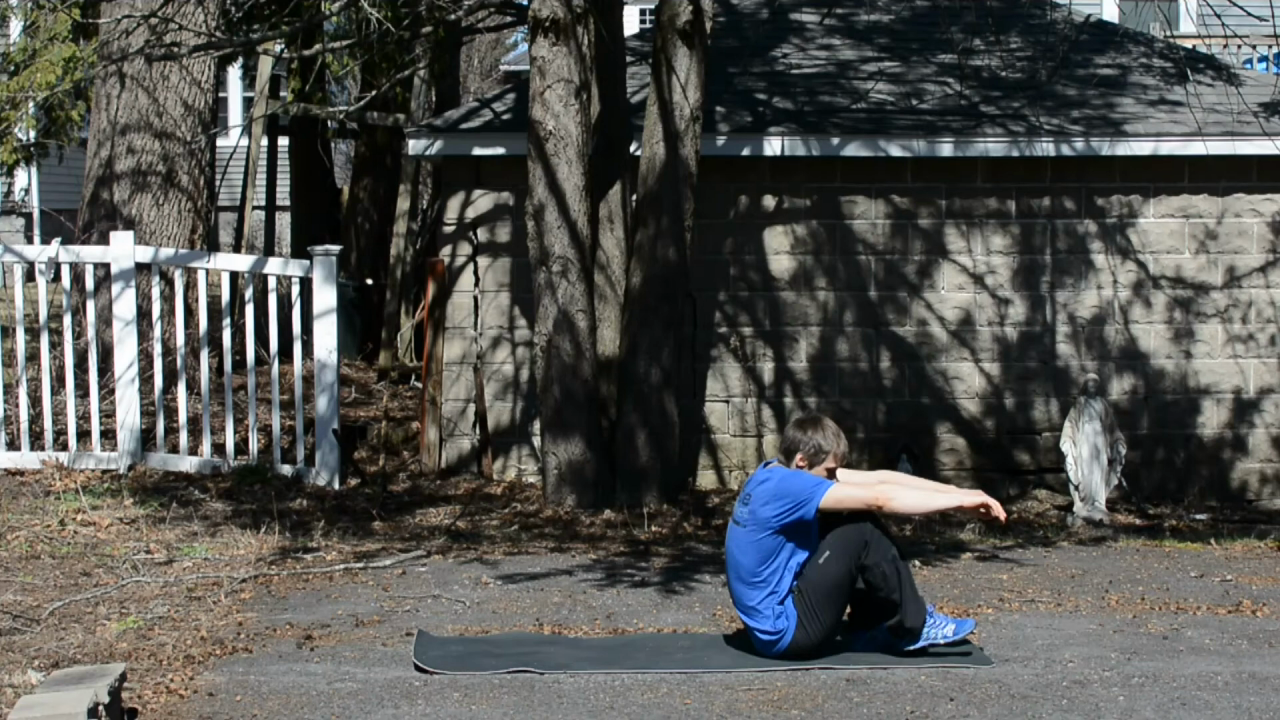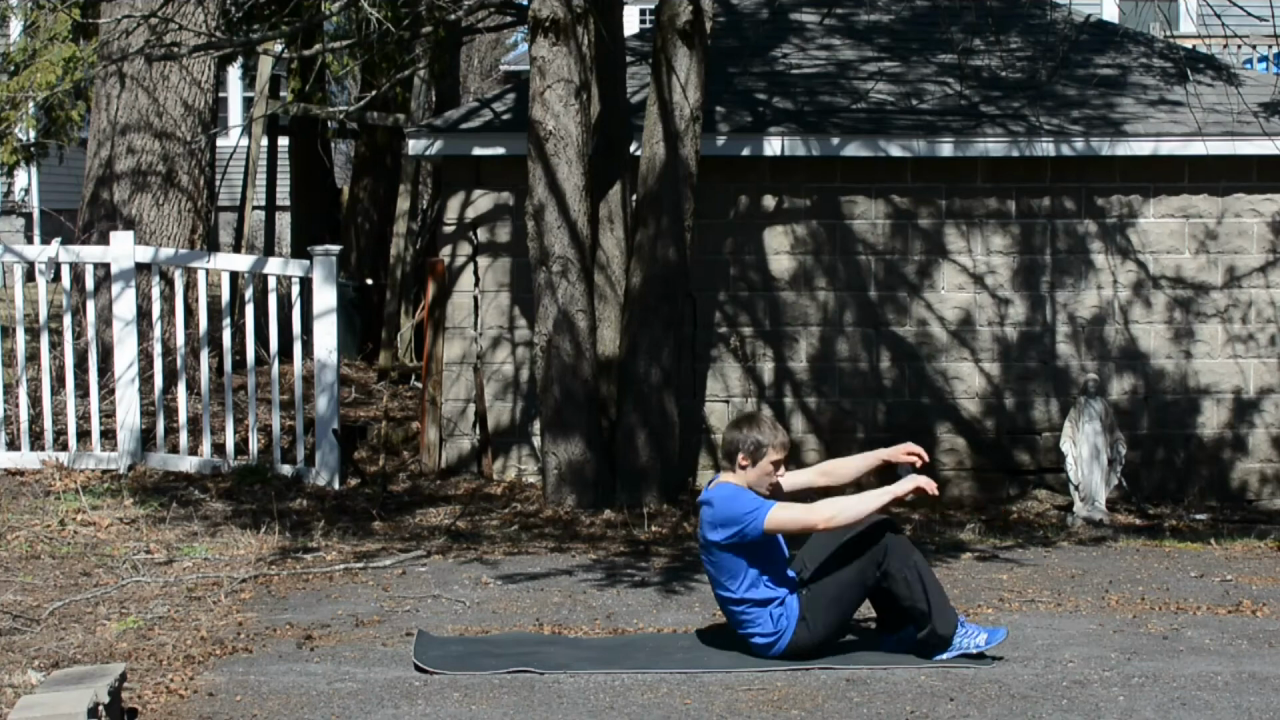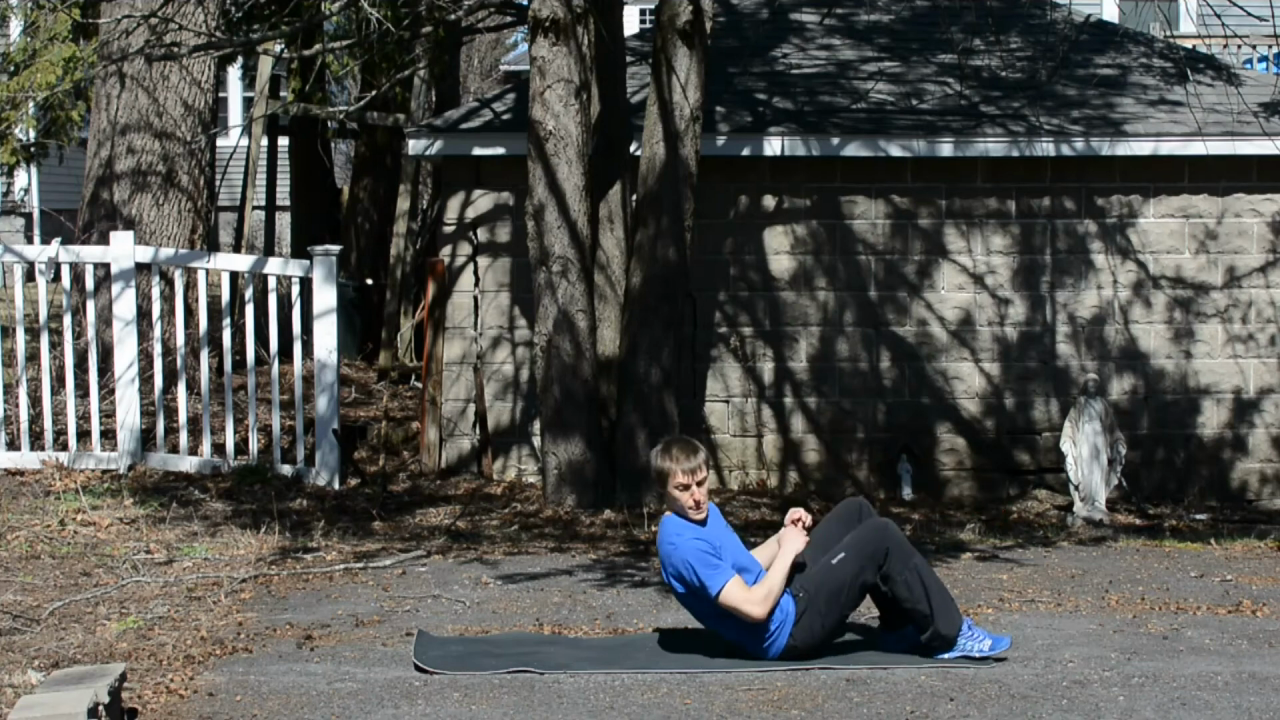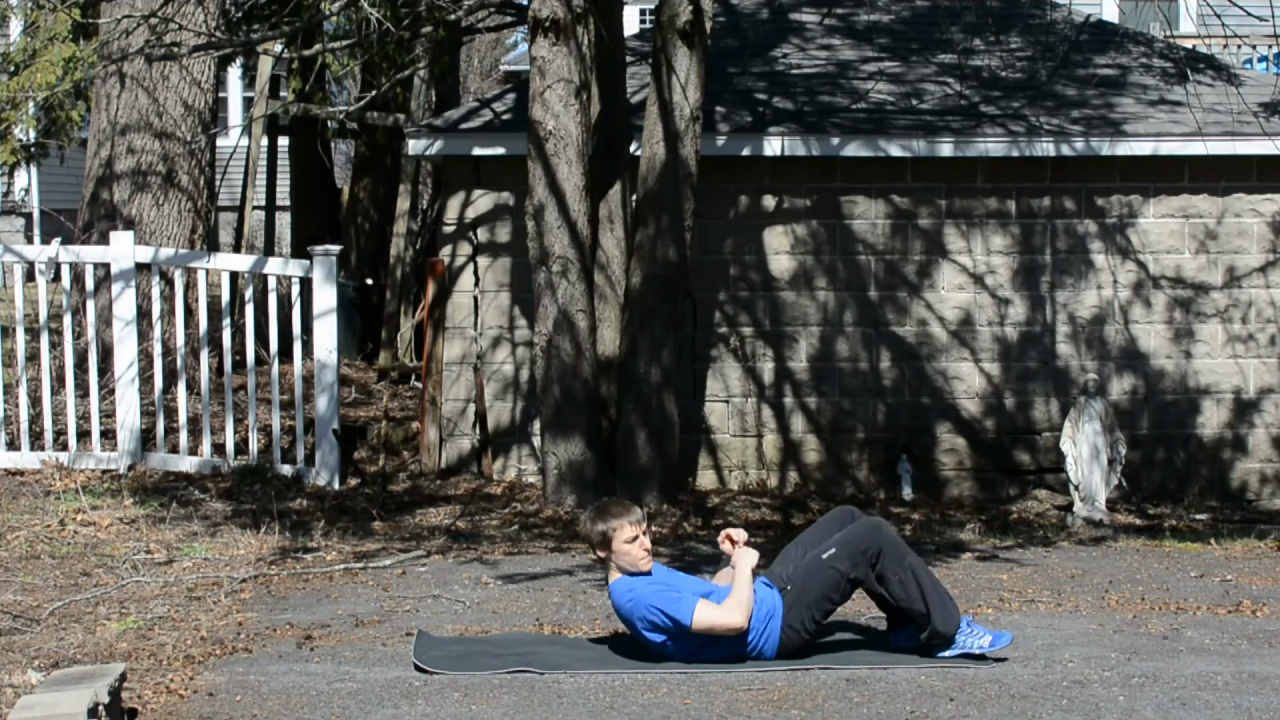
dt=0.4s
person 1, frame 1
left shoulder: (779, 472)
right shoulder: (785, 486)
left elbow: (878, 479)
right elbow: (879, 499)
right wrist: (960, 500)
left hip: (784, 613)
right hip: (787, 631)
left knee: (857, 516)
right knee: (862, 531)
left ankle: (873, 625)
right ankle: (910, 628)
person 1, frame 2
left shoulder: (733, 488)
right shoulder: (730, 504)
left elbow: (818, 477)
right elbow: (818, 518)
left wrist: (886, 455)
right wrist: (898, 489)
left hip: (787, 602)
right hip: (786, 630)
left knee: (867, 519)
right knee: (883, 535)
left ankle: (900, 629)
right ankle: (943, 636)
person 1, frame 3
left shoulder: (703, 513)
right shoulder: (680, 545)
right elbow: (755, 608)
left wrist: (782, 537)
right wrist: (789, 550)
left hip: (787, 600)
right hip: (788, 629)
left knee: (856, 511)
right knee: (882, 537)
left ankle: (902, 627)
right ankle: (946, 637)
person 1, frame 4
left shoulder: (642, 573)
right shoulder: (636, 597)
right elbow: (734, 619)
left wrist: (732, 561)
right wrist: (744, 565)
left hip: (770, 597)
right hip: (777, 624)
left knee: (848, 518)
right knee: (874, 535)
left ankle: (907, 625)
right ankle: (945, 633)
